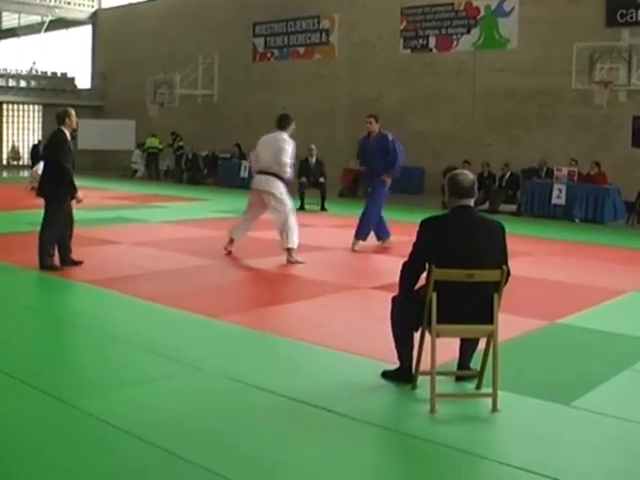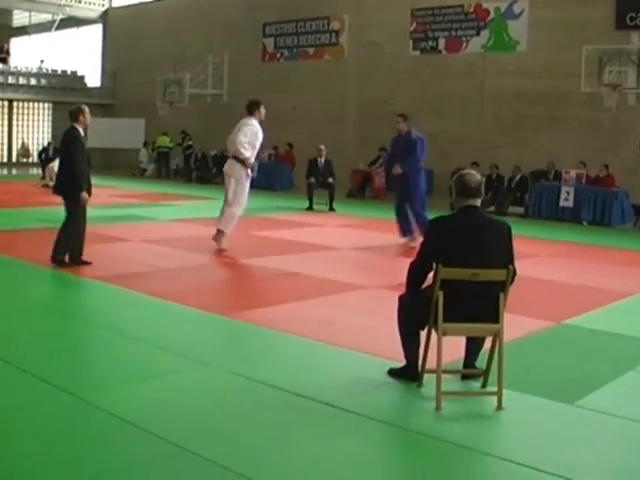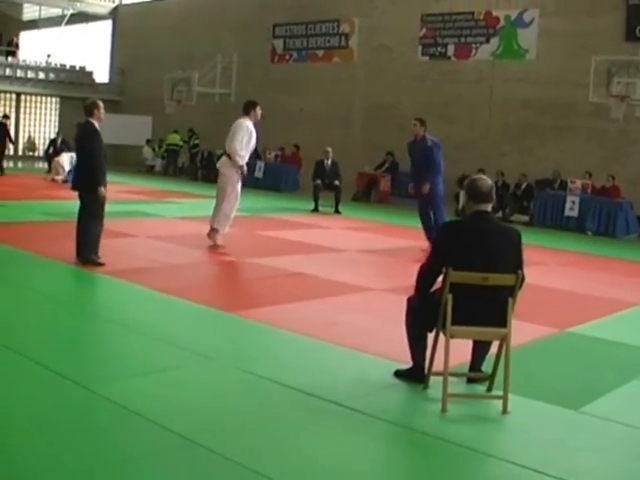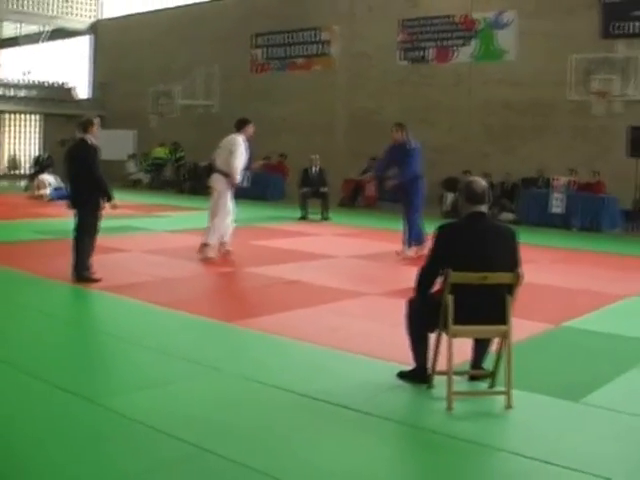
dt=0.4s
person 1, frame 1
left shoulder: (432, 226)
right shoulder: (495, 228)
left elbow: (412, 268)
left wrist: (404, 294)
left hip: (439, 311)
right hip: (481, 313)
left knee: (401, 303)
left ankle: (405, 369)
right ankle: (464, 366)
person 1, frame 2
left shoulder: (440, 226)
right shoulder: (501, 228)
left elbow: (420, 268)
left wrist: (411, 293)
left hip: (447, 310)
right hip: (486, 312)
left knee: (408, 302)
left ankle: (412, 367)
right ankle: (470, 365)
person 1, frame 3
left shoulder: (451, 230)
right shoulder: (512, 235)
left elbow: (430, 271)
left wrist: (419, 296)
left hip: (455, 313)
right hip: (494, 317)
left knee: (416, 304)
left ankle: (418, 369)
right ankle: (476, 369)
person 1, frame 4
left shoulder: (449, 231)
right shoulder: (507, 234)
left elbow: (430, 272)
left wrist: (420, 296)
left hip: (456, 312)
right hip: (494, 314)
left knee: (417, 306)
left ankle: (421, 369)
right ankle: (477, 367)
person 2, frame 1
left shoulder: (60, 137)
right shoulder: (60, 139)
right elbow: (64, 168)
left wrist: (71, 190)
right wrist: (75, 191)
left hip: (59, 189)
right hip: (56, 190)
left knee: (66, 223)
right knee: (52, 225)
left ankle: (66, 257)
right ankle: (46, 261)
person 2, frame 2
left shoulder: (73, 134)
right shoulder: (74, 136)
right elbow: (75, 165)
left wrist: (83, 188)
right wrist: (82, 190)
left hip: (74, 186)
right hip: (74, 188)
left knee: (77, 221)
right knee: (74, 222)
left ankle: (75, 256)
right ankle: (59, 255)
person 2, frame 3
left shoulder: (83, 129)
right shoulder: (92, 131)
right elbow: (95, 160)
right wrist: (100, 185)
left hip: (84, 180)
right hip: (92, 182)
left knee: (85, 216)
right knee: (94, 218)
left ankle: (83, 252)
right ankle: (88, 254)
person 2, frame 4
left shoulder: (73, 149)
right shoulder: (90, 149)
left elbow: (72, 175)
right elbow: (97, 176)
left wrist: (73, 197)
right wrist: (109, 197)
left hip: (79, 197)
right hip: (90, 199)
left knee: (82, 234)
right knee: (86, 235)
left ankle: (81, 268)
right ankle: (81, 271)
person 3, frame 1
left shoulder: (265, 138)
right shoulder: (287, 141)
left elbow: (254, 158)
right elbow: (284, 161)
right wrist: (287, 175)
left hip: (259, 181)
right hip: (273, 184)
left knee: (249, 215)
right knee: (287, 217)
left ankle: (230, 243)
right ankle: (291, 254)
person 3, frame 2
left shoulder: (245, 123)
right shoulder: (251, 125)
left elbow: (231, 141)
right elbow: (239, 140)
right wrist: (247, 157)
left hip: (234, 166)
right hip: (239, 169)
left knee: (231, 203)
right knee: (236, 204)
left ankle: (219, 235)
right ankle: (219, 235)
person 3, frame 3
left shoulder: (242, 123)
right shoulder: (245, 125)
right elbow: (235, 146)
right wrist: (241, 164)
left hip: (228, 164)
right hip: (231, 166)
left knee: (223, 200)
right knee: (230, 202)
left ankle: (214, 230)
right ankle: (214, 232)
person 3, frame 4
left shoulder: (229, 139)
right shoulder: (240, 142)
left elbow: (216, 156)
right elbow: (234, 163)
right wrist: (235, 180)
left hip: (219, 177)
right hip: (224, 181)
left knee: (227, 214)
right knee: (220, 215)
left ankle: (223, 244)
right ankle: (206, 246)
person 4, frame 1
left shoulder: (387, 139)
right shoulder: (364, 141)
left elbow: (397, 157)
right elbow: (360, 156)
left wrist: (390, 174)
right wrist: (363, 166)
left hip: (382, 179)
right hip: (370, 178)
left knee: (370, 209)
right knee: (374, 210)
left ankle: (358, 239)
right ankle: (385, 237)
person 4, frame 2
left shoulder: (415, 138)
right shoulder: (396, 140)
left elbow: (416, 158)
right elbow: (392, 157)
left wrist: (401, 167)
left hip: (415, 177)
right hip: (403, 177)
left knee: (416, 208)
right knee: (400, 208)
right ankle: (410, 235)
person 4, frame 3
left shoulder: (431, 144)
right shoulder: (412, 145)
left elbow: (436, 165)
left wrist: (428, 182)
right wrist: (413, 182)
left hip: (432, 183)
right hip: (420, 183)
left knee: (438, 214)
right knee: (424, 214)
right ankle: (433, 241)
person 4, frame 4
left shoulder: (412, 147)
right shoulder: (394, 148)
left elbow: (410, 167)
right elbow: (386, 162)
left wrist: (397, 180)
right wrist: (376, 173)
left hip: (415, 183)
right hip: (405, 184)
left knee: (412, 215)
right knee: (413, 215)
left ankle: (410, 245)
right ankle: (421, 243)
